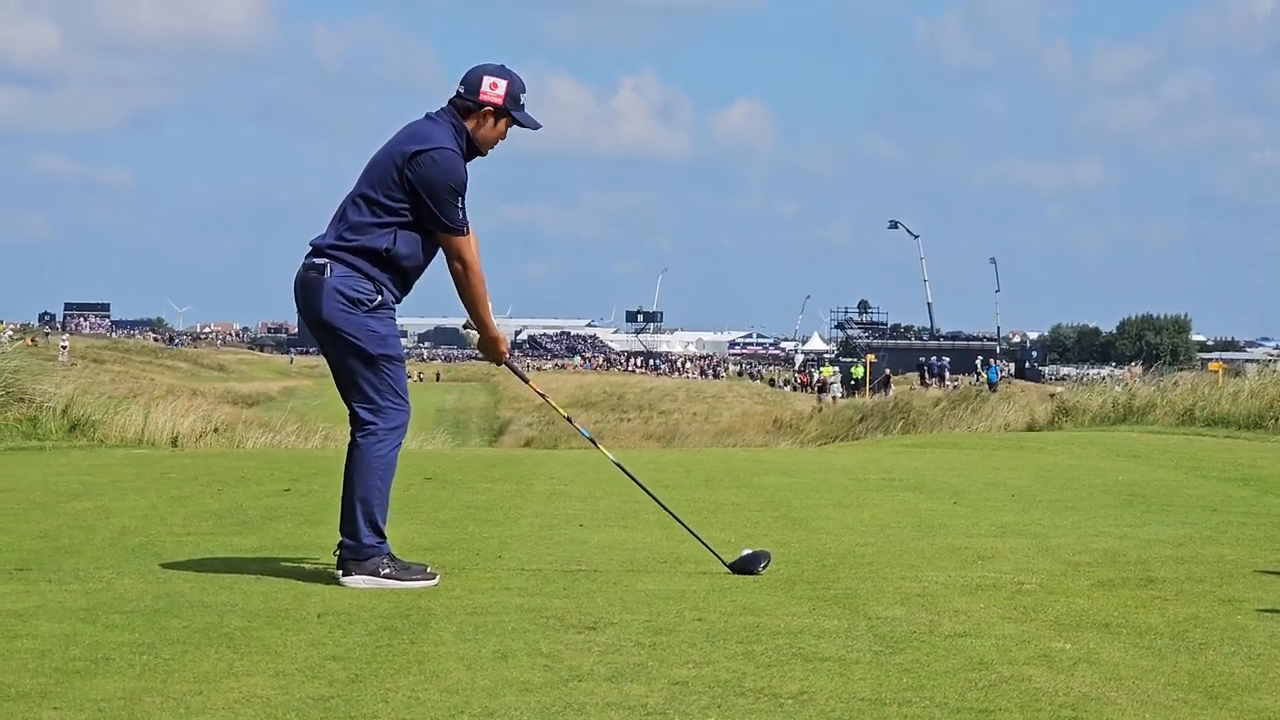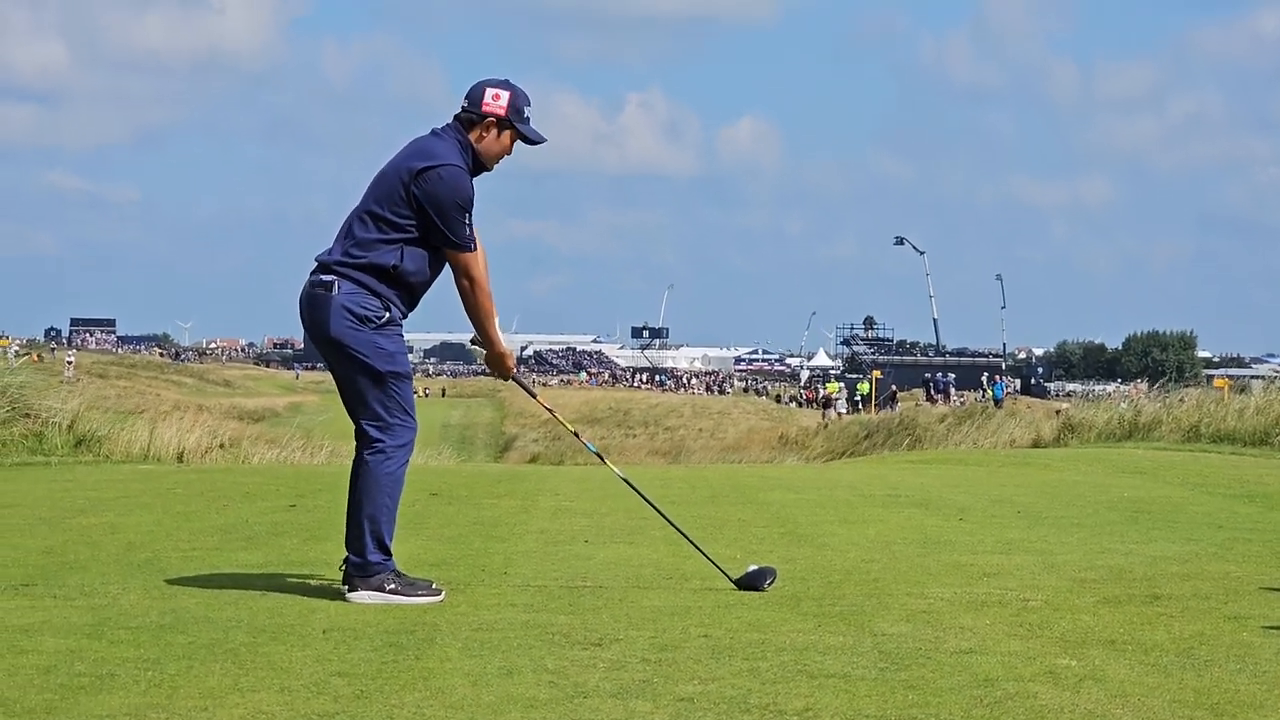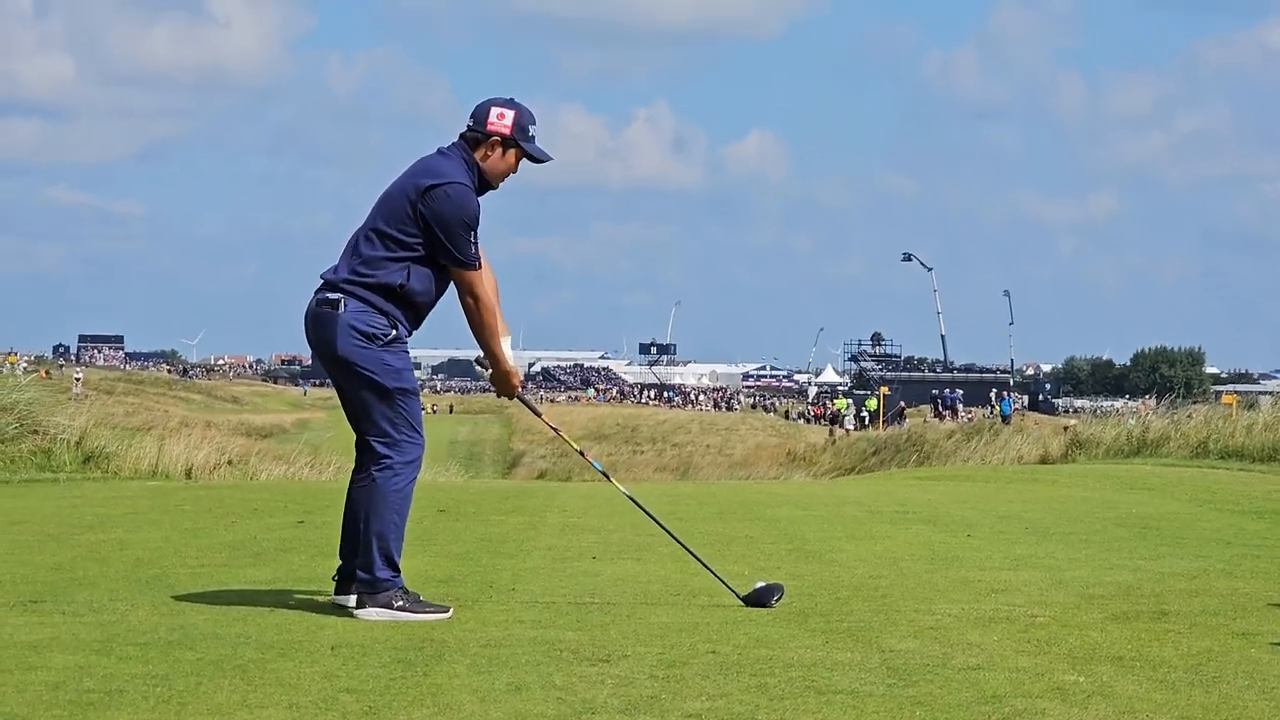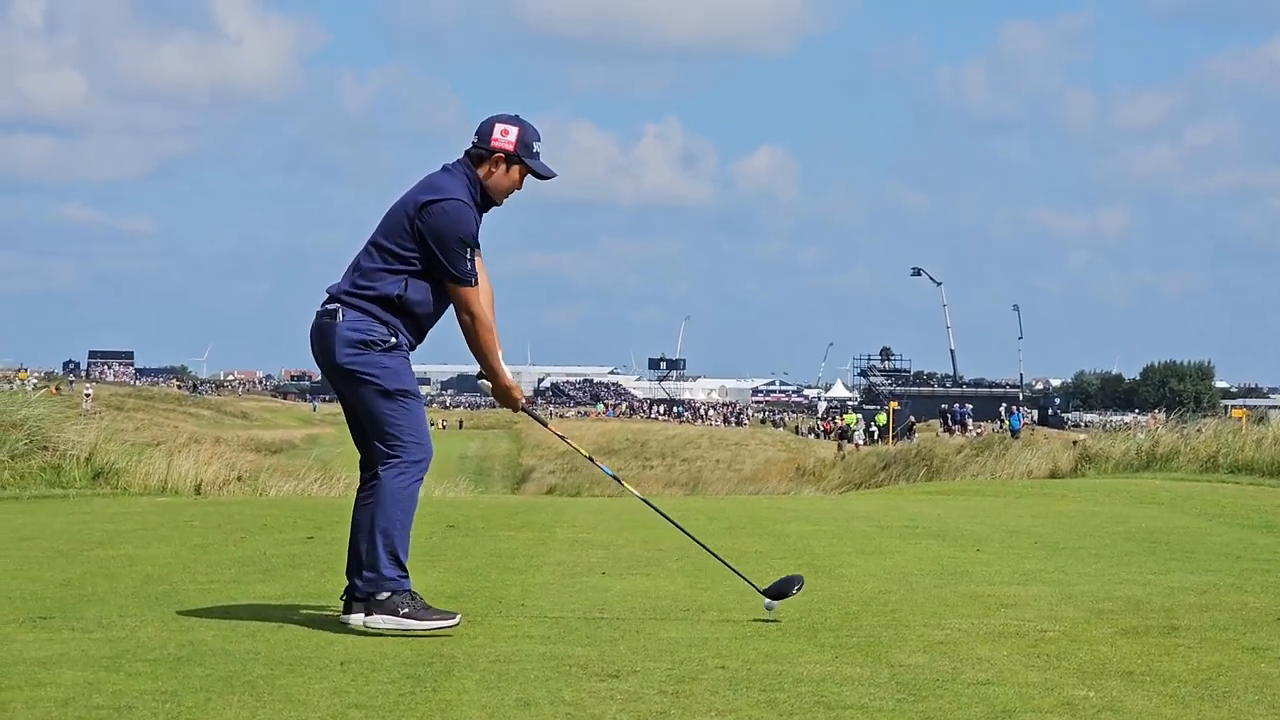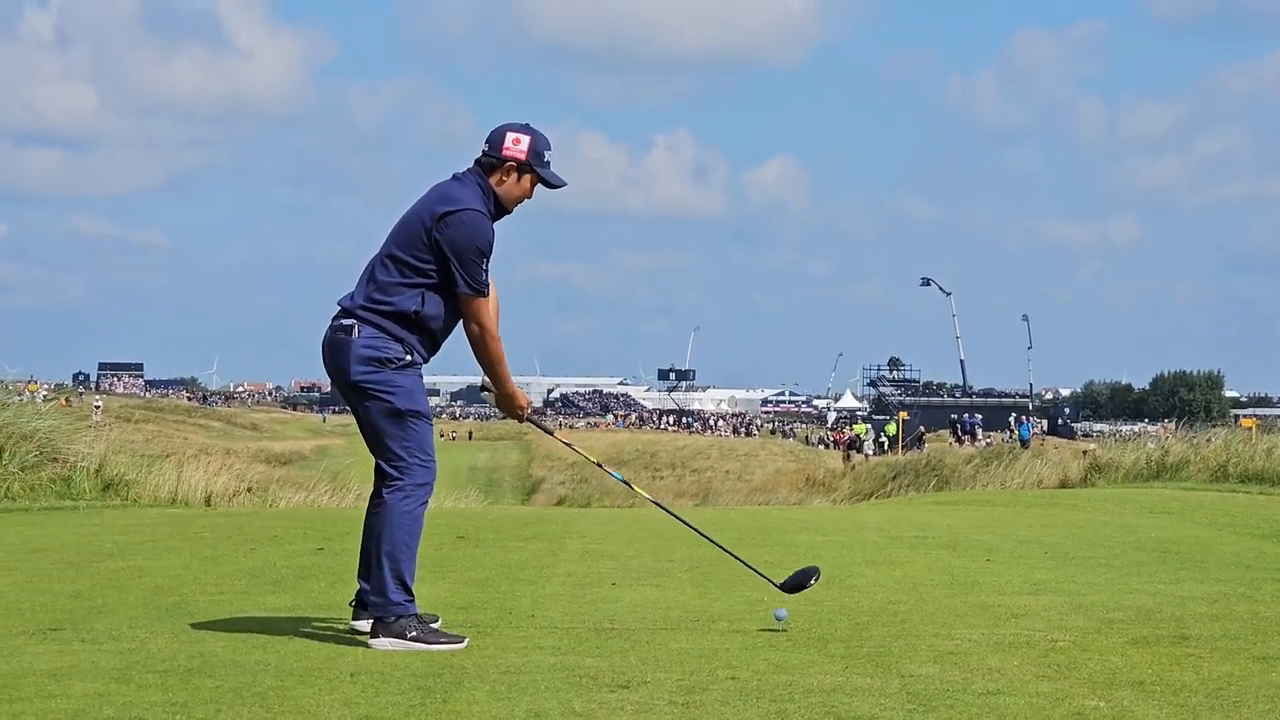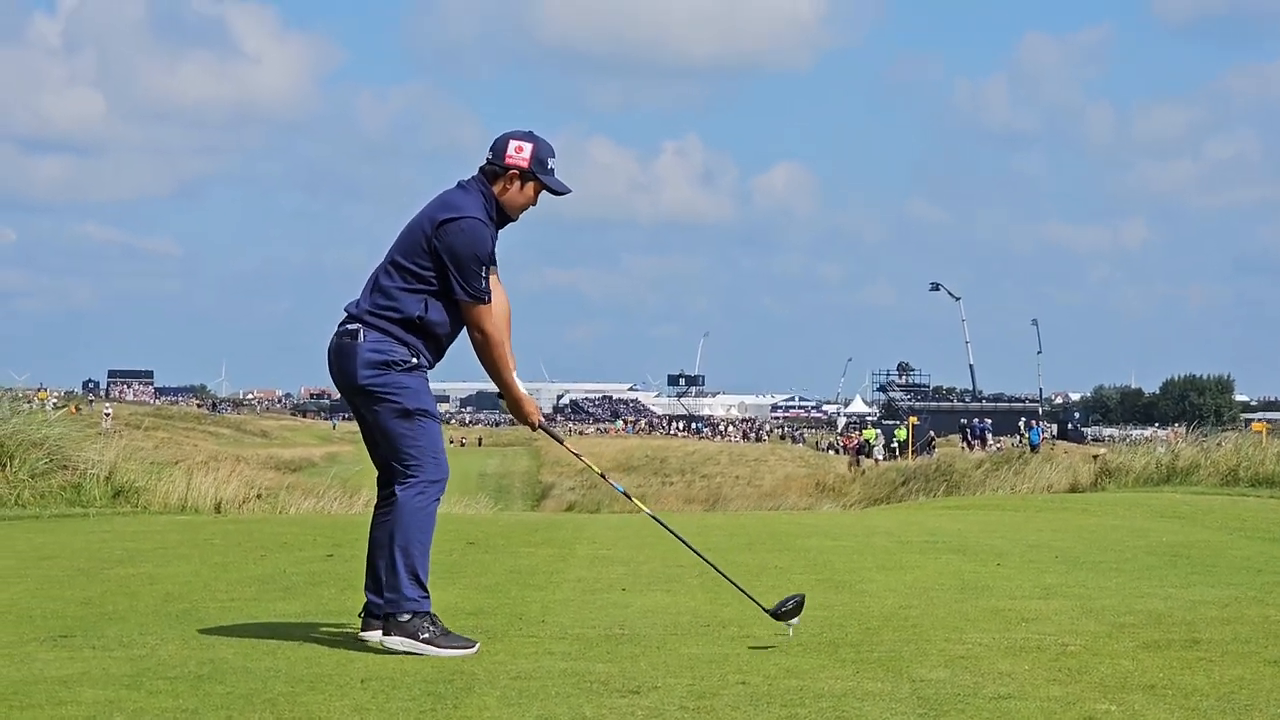
dt=0.3s
person 1, frame 1
left shoulder: (433, 137)
right shoulder: (439, 156)
left elbow: (464, 237)
right elbow: (461, 258)
left wrist: (484, 319)
right wrist: (489, 333)
left hip: (332, 285)
right hip: (353, 290)
left knee: (376, 417)
right knee: (385, 416)
left ankle: (357, 547)
right ankle: (366, 556)
person 1, frame 2
left shoulder: (436, 153)
right shoulder: (444, 172)
left elbow: (473, 250)
right elbow: (469, 274)
left wrist: (491, 337)
right wrist: (496, 348)
left hip: (334, 300)
right hip: (359, 307)
left knee: (380, 432)
right knee: (392, 433)
left ankle: (365, 561)
right ankle: (371, 573)
person 1, frame 3
left shoulder: (444, 173)
right shoulder: (451, 190)
left elbow: (480, 268)
right elbow: (474, 294)
left wrist: (504, 345)
right wrist: (501, 367)
left hip: (339, 318)
right hip: (365, 324)
left knee: (380, 448)
right knee: (399, 450)
left ankle: (355, 576)
right ankle: (379, 588)
person 1, frame 4
left shoulder: (454, 194)
right shoulder: (450, 206)
left elbow: (480, 284)
right elbow: (470, 310)
left wrist: (496, 365)
right wrist: (500, 380)
left hip: (350, 334)
right hip: (365, 335)
left knee: (386, 459)
right knee: (408, 454)
left ankle: (363, 593)
right ankle: (387, 592)
person 1, frame 5
left shoulder: (459, 197)
right shoulder: (466, 217)
left elbow: (483, 302)
right elbow: (480, 322)
left wrist: (496, 379)
right wrist: (507, 391)
left hip: (359, 345)
right hip: (380, 350)
left knee: (399, 472)
right knee: (412, 475)
left ankle: (372, 601)
right ankle: (393, 617)
person 1, frame 6
left shoulder: (469, 209)
right shoulder: (466, 224)
left elbow: (496, 299)
right elbow: (484, 328)
left wrist: (512, 380)
right wrist: (515, 397)
left hip: (368, 354)
right hip: (385, 356)
left knee: (402, 478)
right knee: (425, 474)
left ankle: (382, 611)
right ankle: (408, 614)
